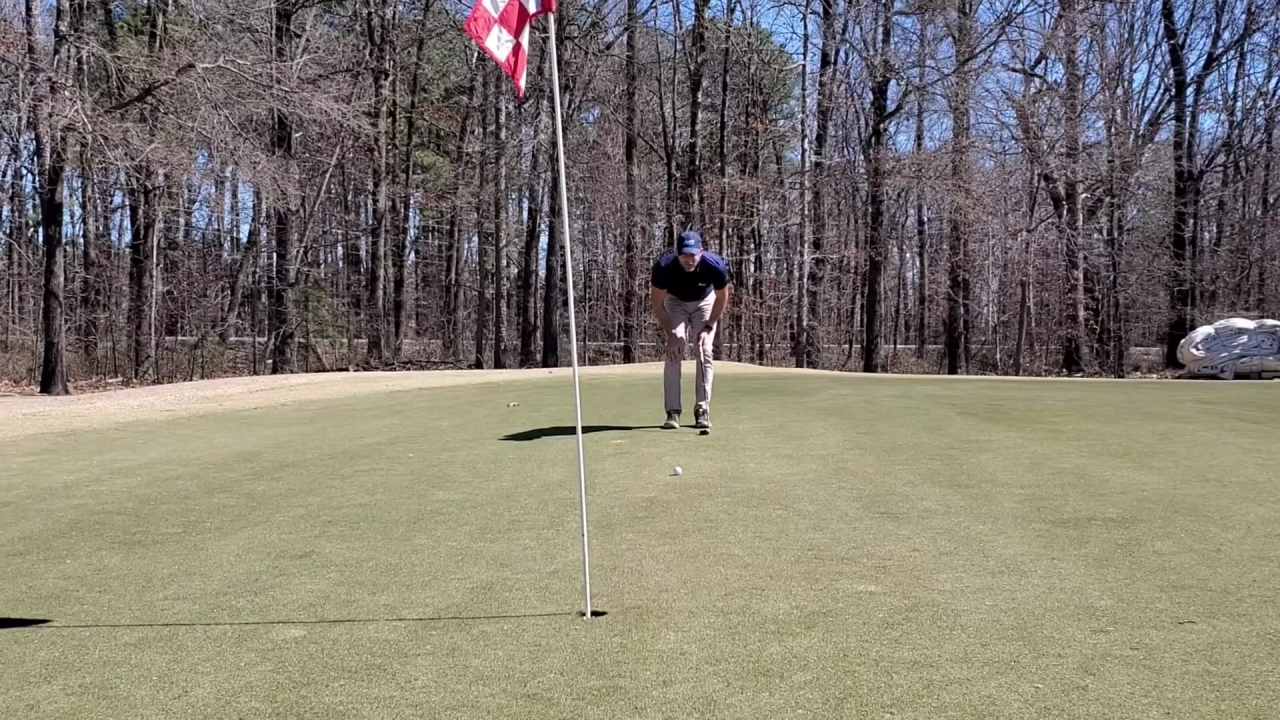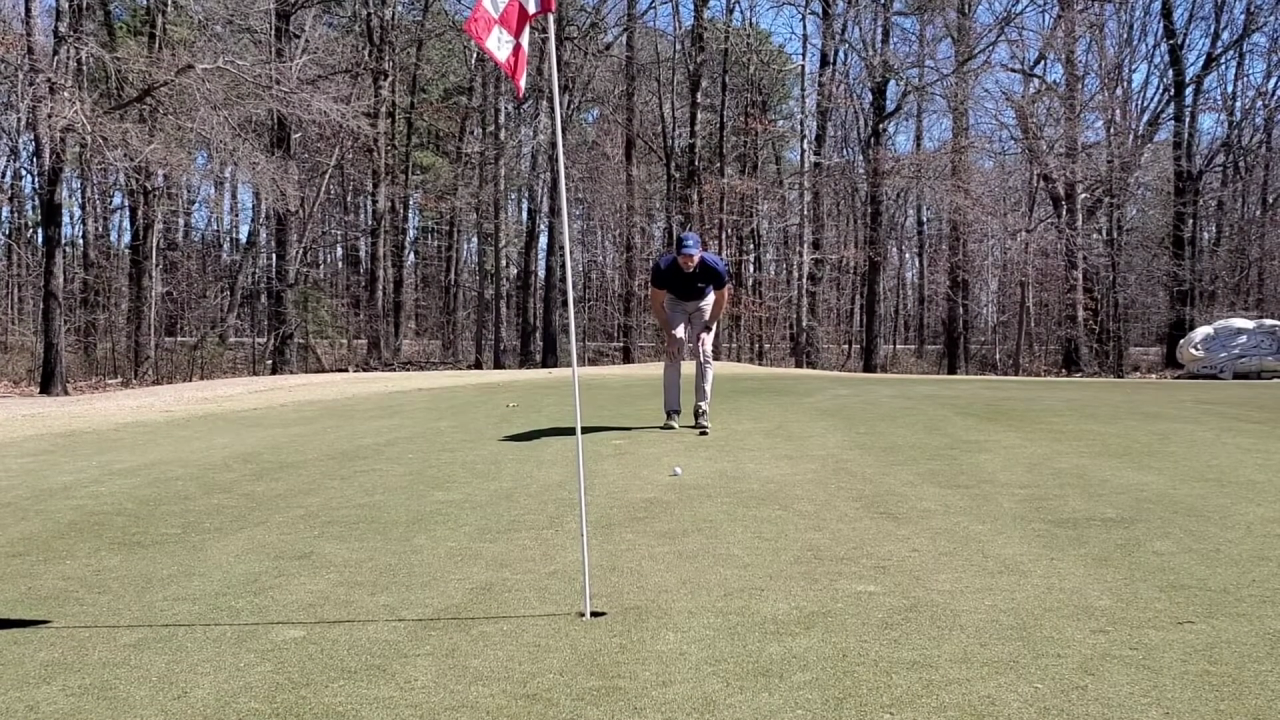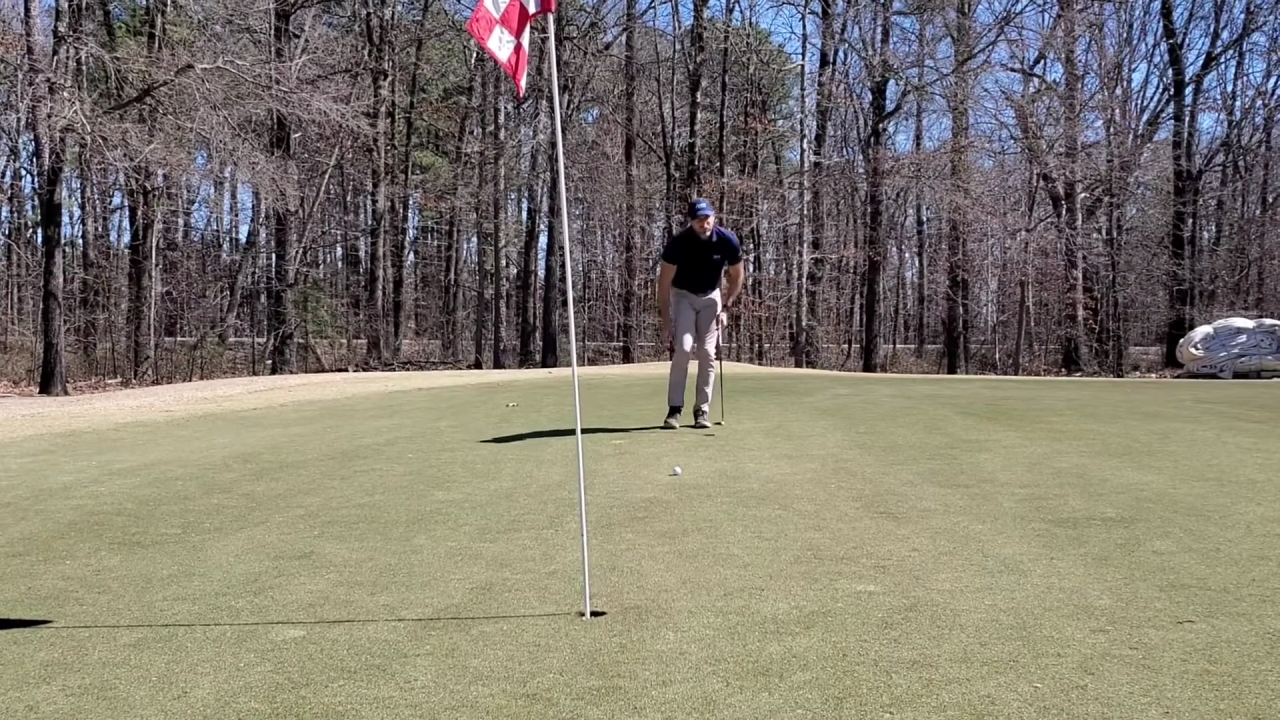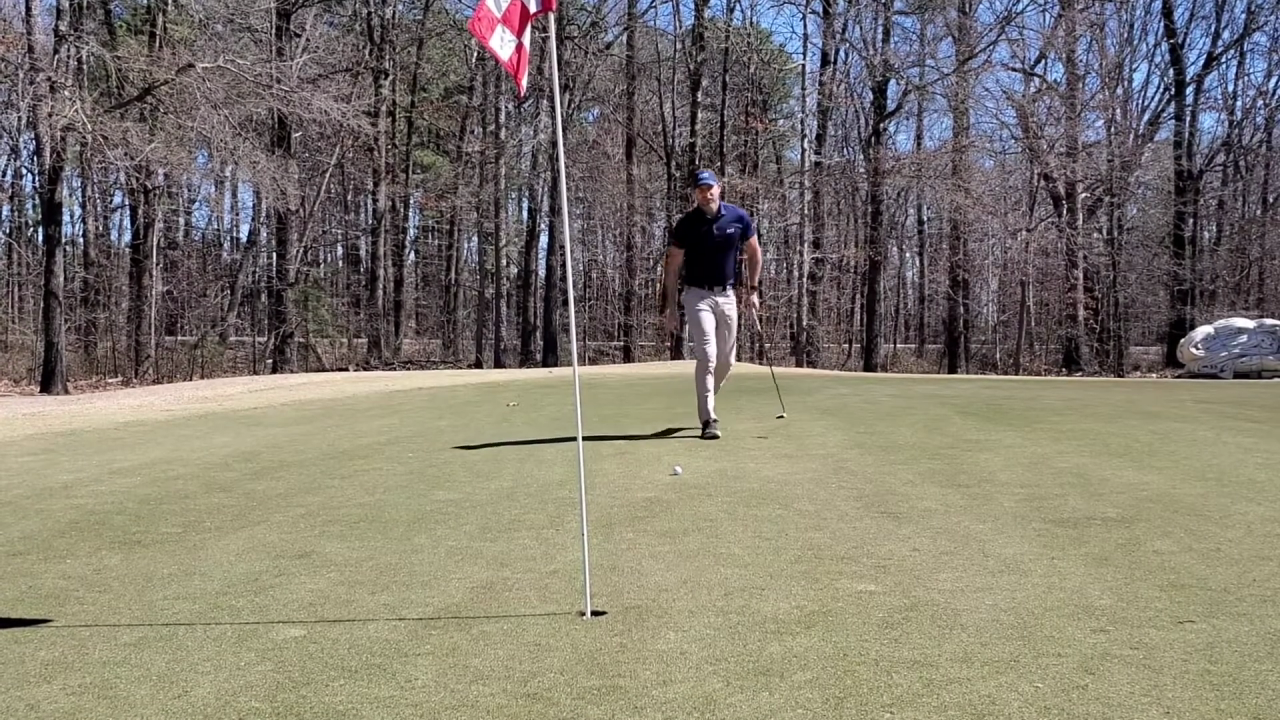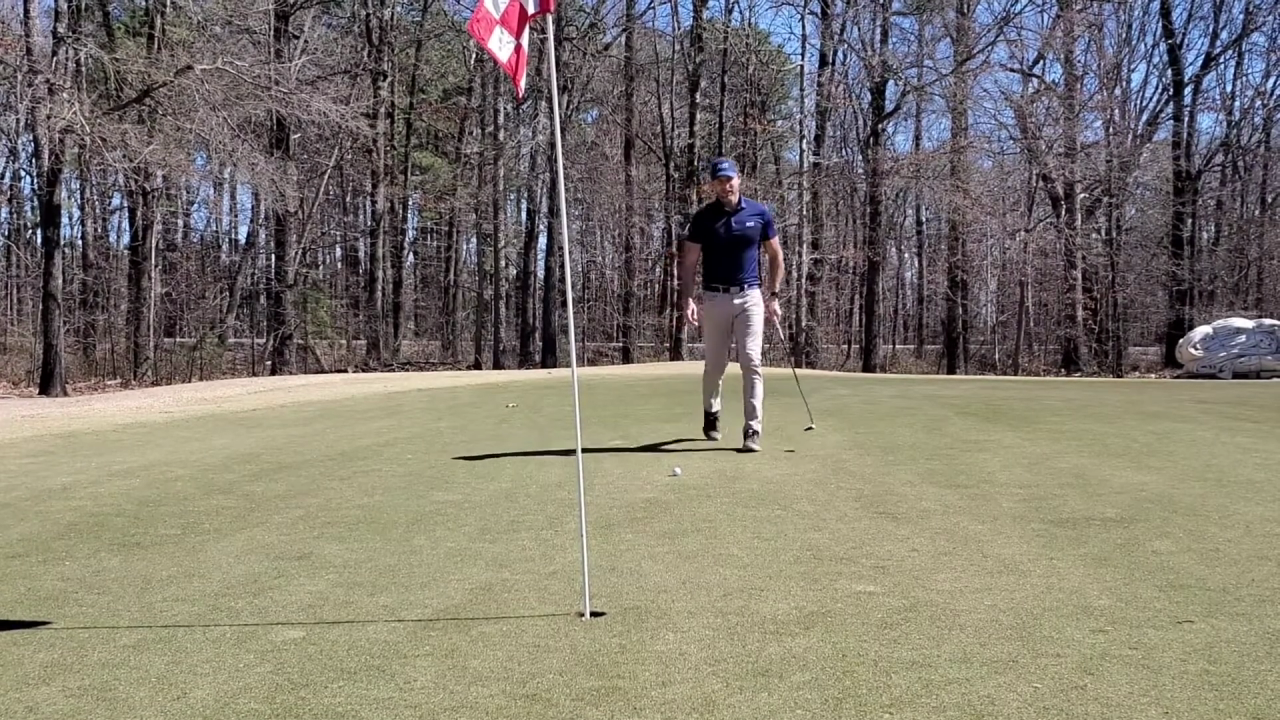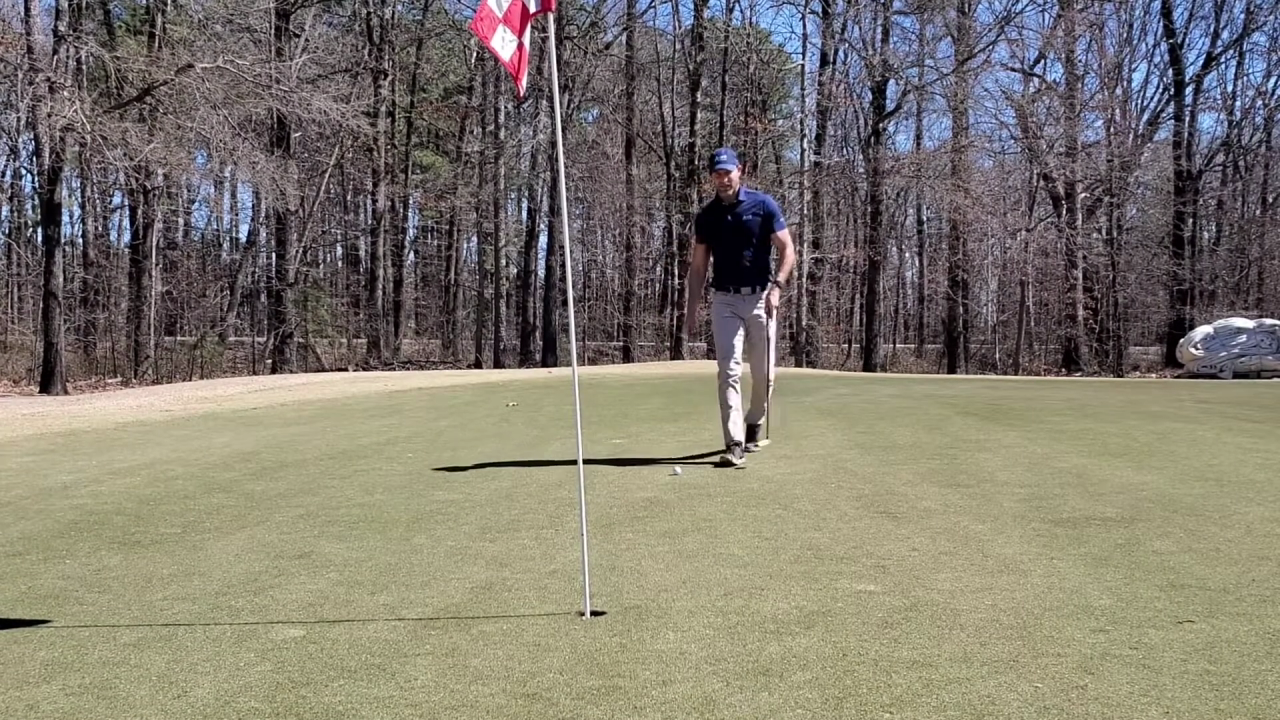
dt=0.5s
person 1, frame 1
left shoulder: (715, 266)
right shoulder: (663, 267)
left elbow: (722, 297)
right elbow: (657, 302)
left wrist: (709, 327)
right wrist: (669, 334)
left hip: (705, 301)
right hip: (675, 302)
left knee: (705, 351)
right knee: (673, 351)
left ankle: (702, 410)
right ankle: (673, 411)
person 1, frame 2
left shoulder: (714, 266)
right shoulder: (663, 268)
left elbow: (721, 298)
right elbow: (656, 303)
left wrist: (708, 328)
right wrist: (669, 334)
left hip: (705, 302)
right hip: (675, 302)
left knee: (704, 351)
right knee: (673, 352)
left ankle: (702, 410)
right ankle: (672, 412)
person 1, frame 3
left shoulder: (728, 241)
right shoulder: (677, 243)
left elbow: (737, 276)
right elbow: (664, 283)
left wrist: (725, 308)
right wrist: (666, 322)
left hip: (711, 296)
right hip: (682, 295)
left knee: (707, 352)
right knee: (683, 348)
left ankle: (702, 410)
right ankle: (675, 408)
person 1, frame 4
left shoulder: (739, 217)
right shoulder: (686, 225)
left elbow: (754, 253)
right elbow: (672, 267)
left wrist: (752, 289)
right wrist: (670, 308)
left hip: (728, 296)
right hip: (698, 296)
left knee: (726, 359)
right knee: (706, 356)
left ankle: (706, 399)
right ankle: (708, 420)
person 1, frame 5
left shoulder: (760, 213)
right shoulder: (703, 218)
left elbow: (775, 256)
right elbow: (689, 263)
left wrist: (773, 296)
right wrist: (688, 299)
left hip: (750, 297)
right hip: (715, 299)
left knee: (751, 362)
right knee: (715, 365)
left ankle: (752, 430)
right ankle: (711, 412)
person 1, frame 6
left shoulder: (764, 204)
right shoulder: (706, 216)
left elbow: (787, 250)
right elbow: (699, 266)
left wrist: (776, 287)
right wrist: (691, 309)
left hip: (762, 299)
right hip: (725, 301)
left knee: (762, 372)
right knee: (729, 371)
left ankle: (754, 423)
right ankle: (735, 444)
